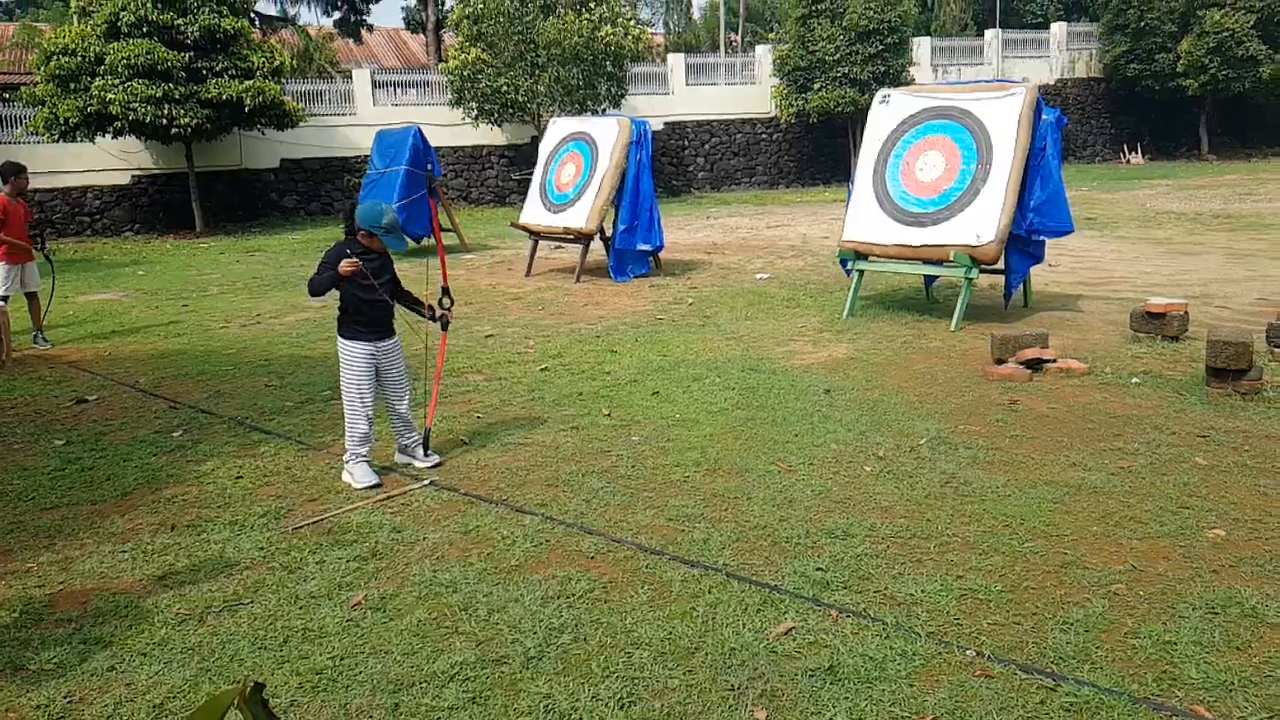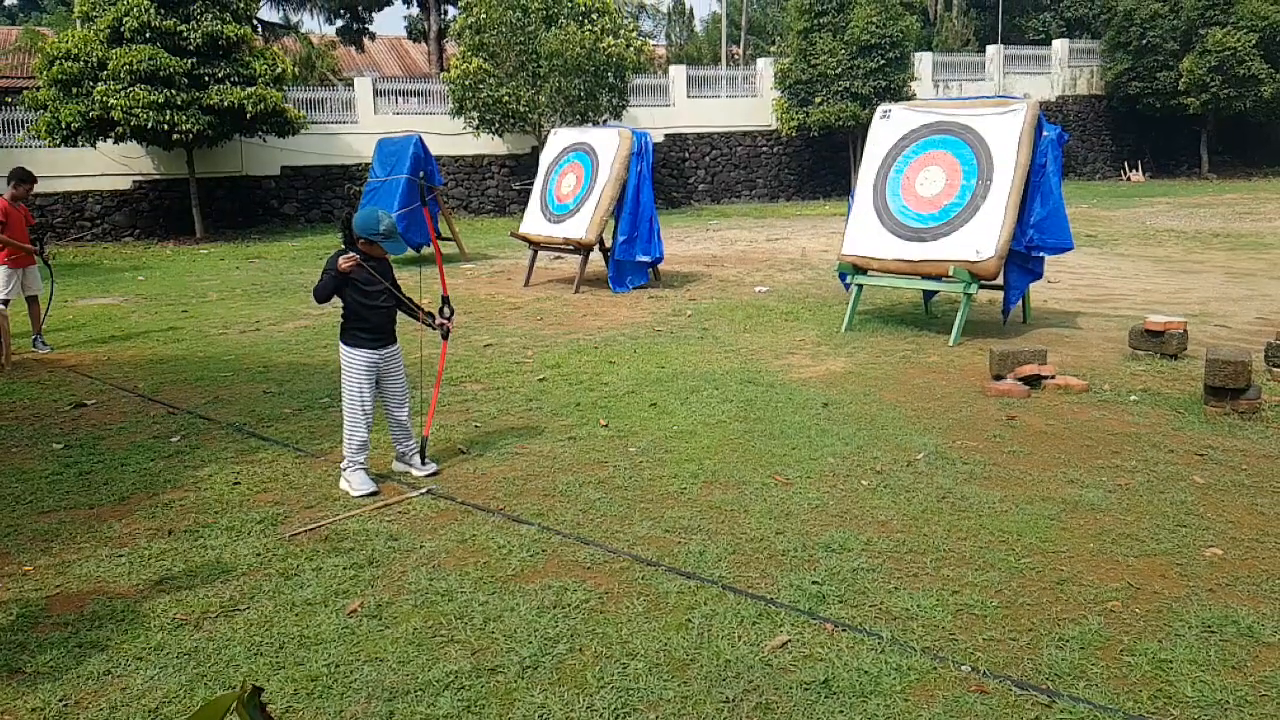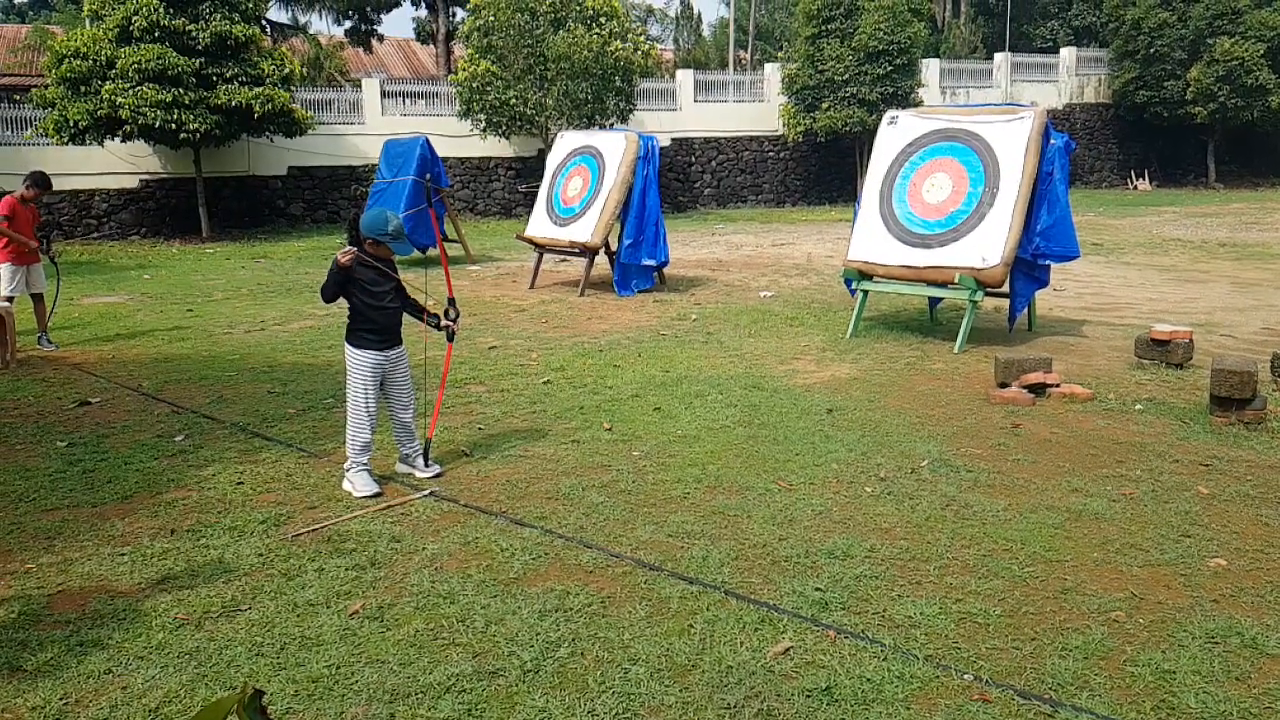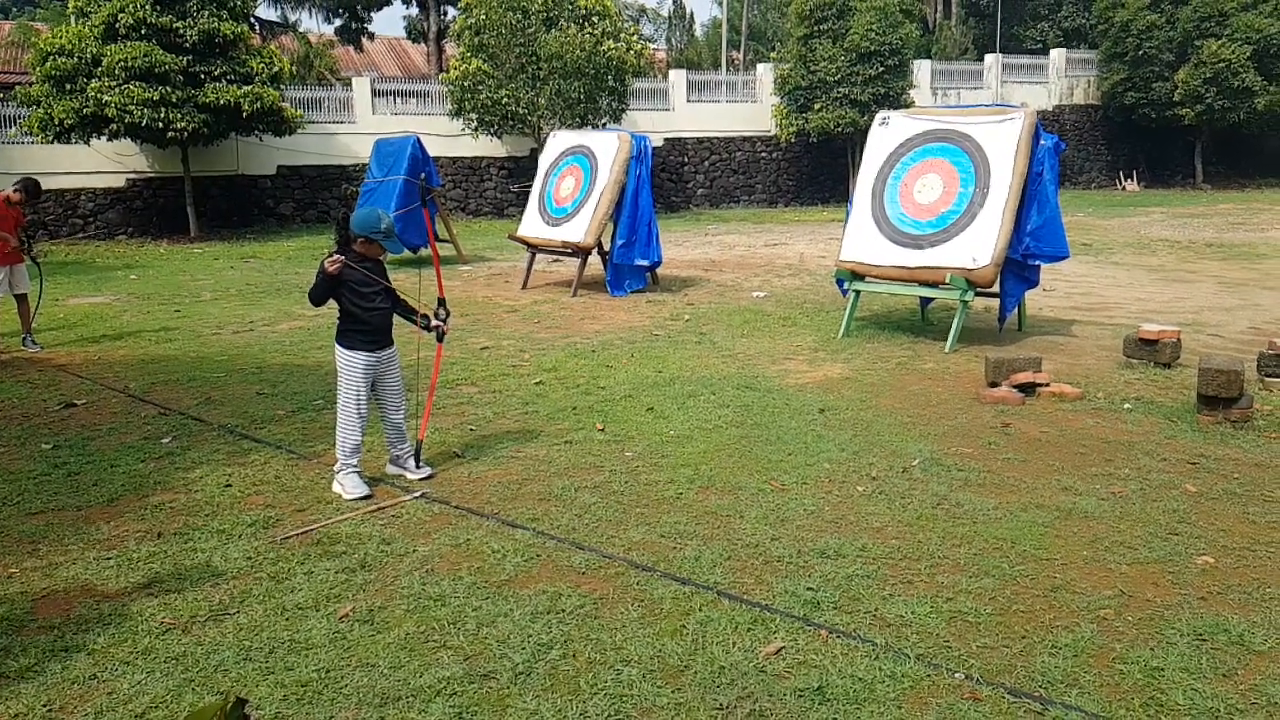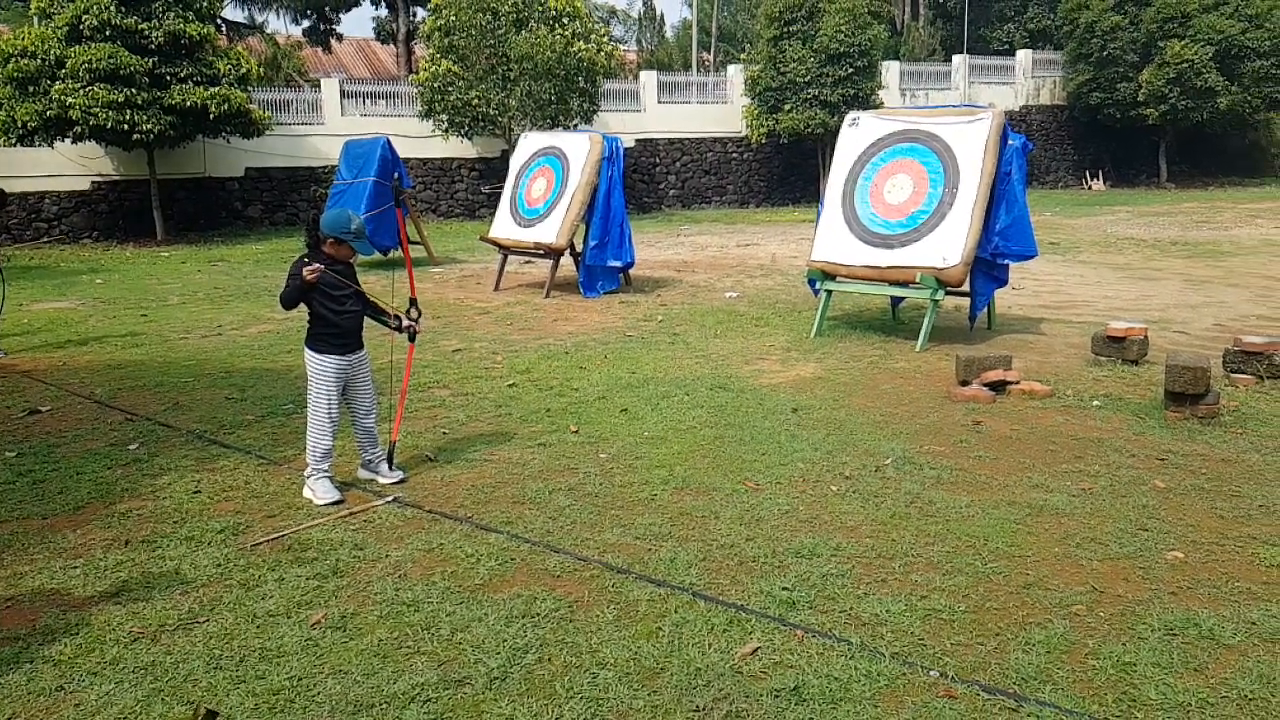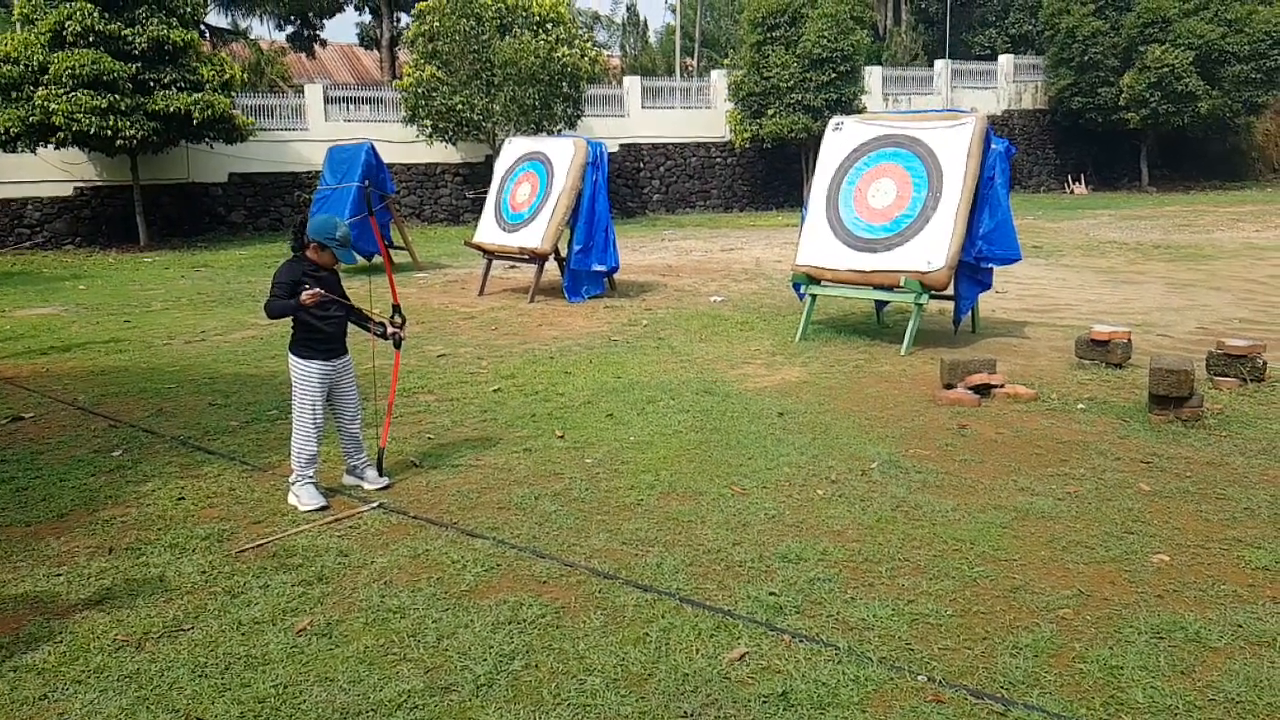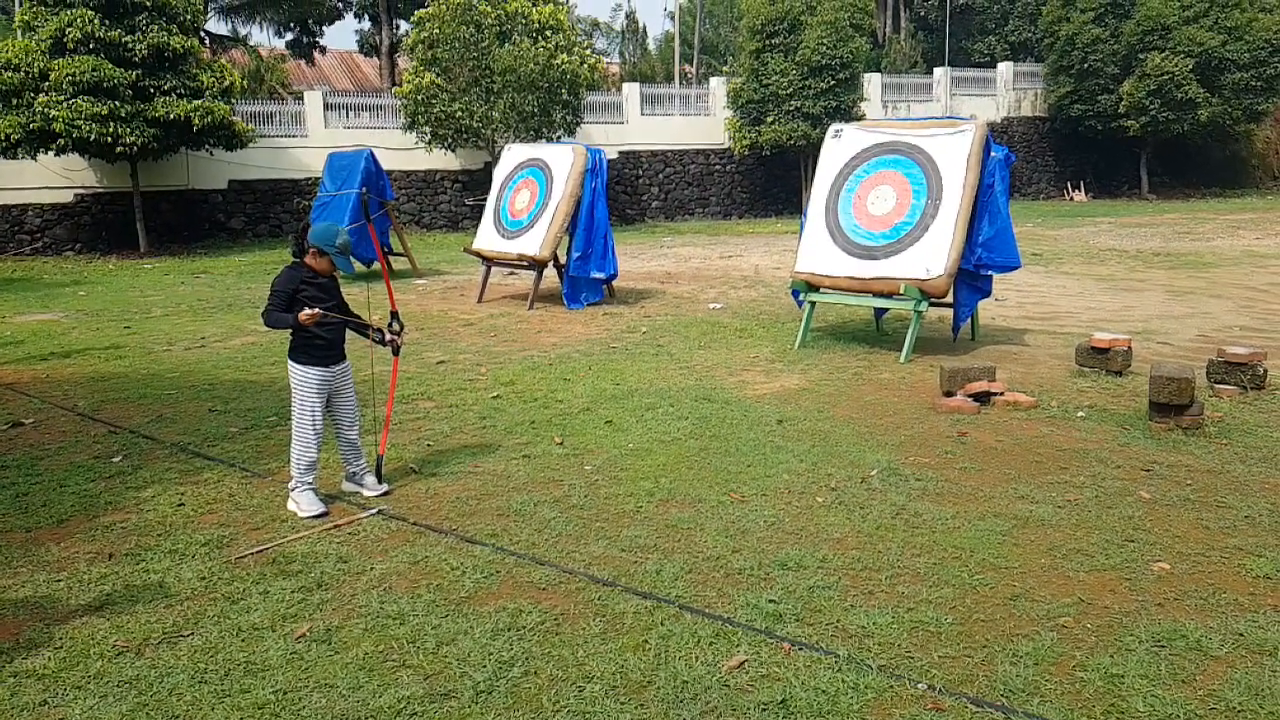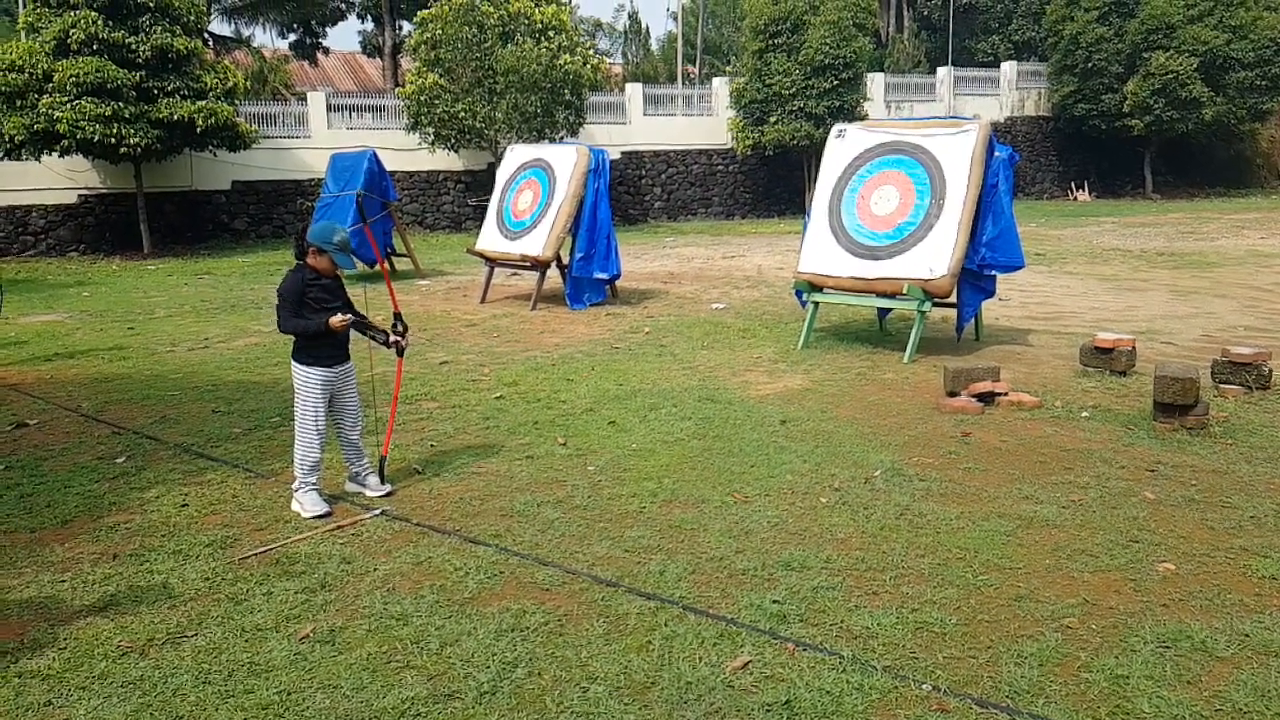
dt=0.4s
person 1, frame 1
left shoulder: (383, 256)
right shoulder: (340, 253)
left elbow: (397, 292)
right elbow: (314, 287)
left wrist: (429, 312)
right wrist: (337, 273)
left hip: (387, 340)
right hip: (356, 343)
left knee: (399, 397)
right knee: (360, 404)
left ankle: (409, 446)
right ankle: (355, 461)
person 1, frame 2
left shoulder: (382, 264)
right shoulder: (341, 260)
left elbow: (399, 298)
right elbow: (320, 296)
left wrist: (430, 319)
right wrist: (338, 272)
left hip: (389, 347)
right hip: (358, 350)
left knee: (399, 405)
right knee: (359, 411)
left ankle: (407, 454)
right ankle: (353, 469)
person 1, frame 3
left shoulder: (386, 265)
right shoulder: (349, 263)
left elbow: (404, 299)
right elbow: (328, 296)
left wrist: (435, 321)
right wrist: (340, 269)
left hip: (394, 348)
right hip: (363, 351)
left knee: (404, 406)
right knee: (363, 412)
left ankle: (411, 456)
right ankle: (356, 470)
person 1, frame 4
left shoulder: (376, 265)
right shoulder: (337, 264)
left elbow: (393, 299)
right elbow: (316, 299)
left wrist: (425, 321)
right wrist: (327, 276)
left hip: (385, 349)
right hip: (354, 353)
left knee: (395, 407)
right knee: (353, 413)
left ankle: (401, 457)
right ankle: (346, 472)
person 1, frame 5
left shoulder: (346, 267)
right shoulder: (306, 265)
left elbow: (363, 302)
right elbow: (287, 302)
left wrist: (397, 322)
right wrist: (304, 283)
left hip: (356, 353)
right hip: (325, 356)
left knee: (365, 412)
right knee: (324, 418)
left ankle: (373, 462)
right ankle: (317, 477)
person 1, frame 6
left shoulder: (330, 273)
right shoulder: (291, 271)
left elbow: (348, 309)
right elbow: (272, 309)
left wrist: (380, 328)
right wrist: (299, 303)
left hip: (340, 358)
right hip: (309, 362)
left knee: (350, 417)
right knee: (309, 424)
left ankle: (357, 467)
right ankle: (301, 483)
person 1, frame 7
left shoulder: (329, 280)
right shoulder: (290, 278)
left elbow: (346, 314)
right elbow: (270, 316)
left wrist: (380, 335)
right wrist: (297, 320)
left hip: (338, 364)
right hip: (308, 368)
left knee: (349, 423)
right knee: (309, 430)
left ankle: (357, 474)
right ankle: (301, 489)
person 1, frame 8
left shoulder: (333, 280)
right shoulder: (295, 281)
left elbow: (352, 315)
right elbow: (285, 322)
left wrist: (384, 337)
right wrist: (325, 325)
left hip: (342, 365)
right hip: (311, 369)
left knee: (351, 424)
right knee: (311, 430)
left ankle: (360, 475)
right ankle: (304, 490)
